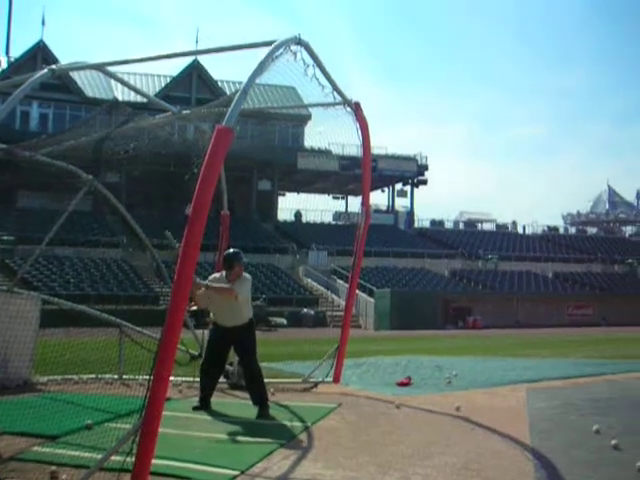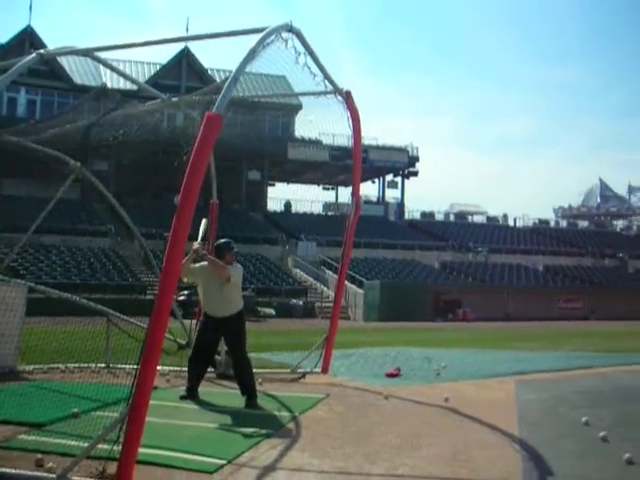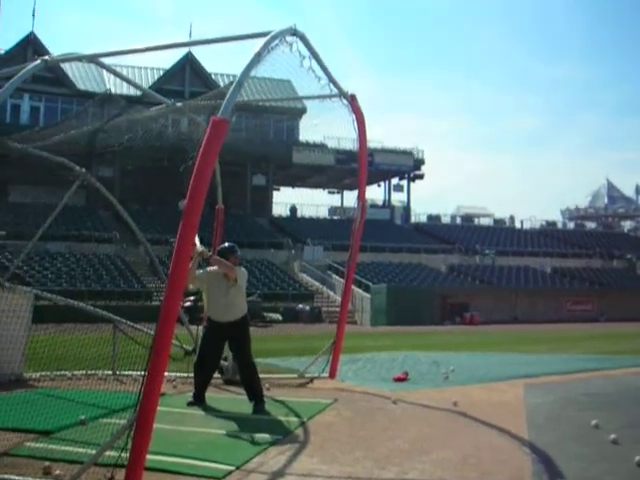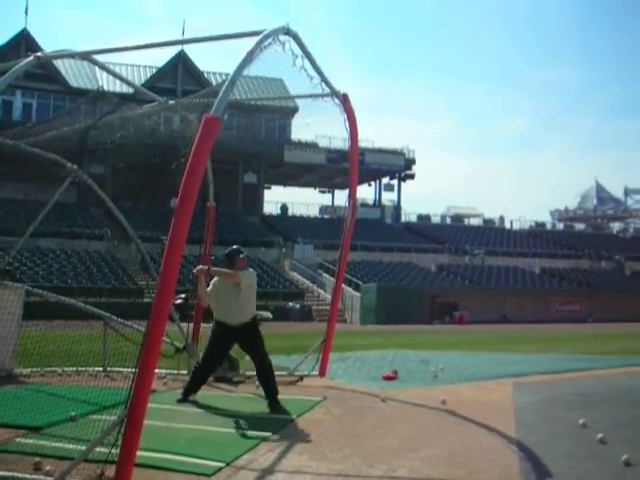
dt=0.7s
person 1, frame 1
left shoulder: (245, 279)
right shoulder: (214, 279)
left elbow: (230, 292)
right elbow: (201, 303)
left wrist: (204, 285)
right wrist: (195, 290)
left hip: (243, 328)
right hip: (220, 328)
left knee: (251, 367)
right knee: (209, 365)
left ankle: (263, 406)
right ankle: (204, 400)
person 1, frame 2
left shoulder: (237, 269)
right shoulder: (203, 269)
left elbow: (222, 270)
right elbow: (183, 271)
left wrist: (203, 254)
right wrist: (193, 254)
left hip: (234, 319)
right hip: (210, 319)
left knee: (240, 358)
right knee: (198, 356)
left ankle: (251, 396)
right ankle: (191, 389)
person 1, frame 3
left shoulder: (242, 273)
right shoulder: (208, 274)
left elbow: (230, 270)
right elbow: (189, 279)
left wrist: (208, 256)
right wrist: (196, 258)
left hip: (238, 324)
right hip: (214, 324)
left knee: (245, 363)
right knee: (203, 362)
left ankle: (258, 401)
right ankle: (198, 396)
person 1, frame 4
left shoulder: (249, 274)
right shoulder: (217, 281)
left elbow: (233, 275)
right elbow: (205, 302)
left wrist: (207, 270)
right wrist: (201, 279)
left hip: (248, 326)
right hip: (224, 327)
left knee: (263, 362)
right knee: (208, 362)
left ankle: (273, 399)
right ankle: (188, 391)
